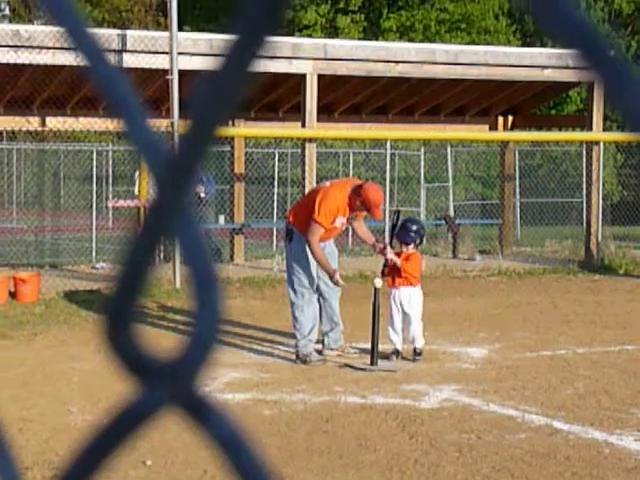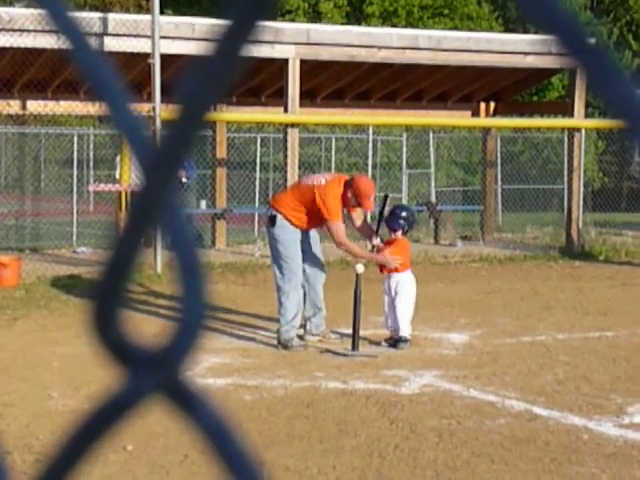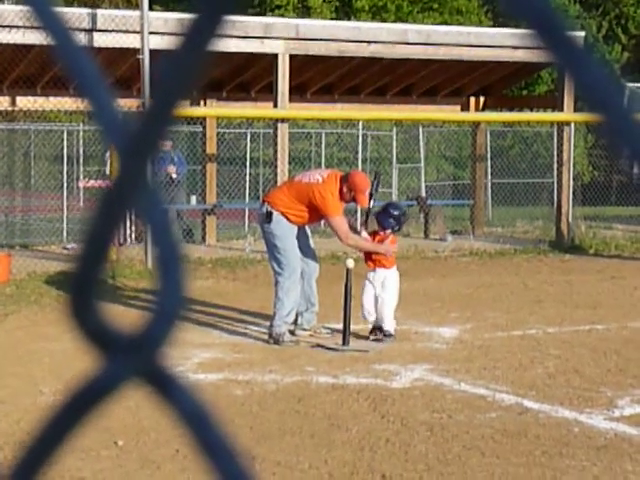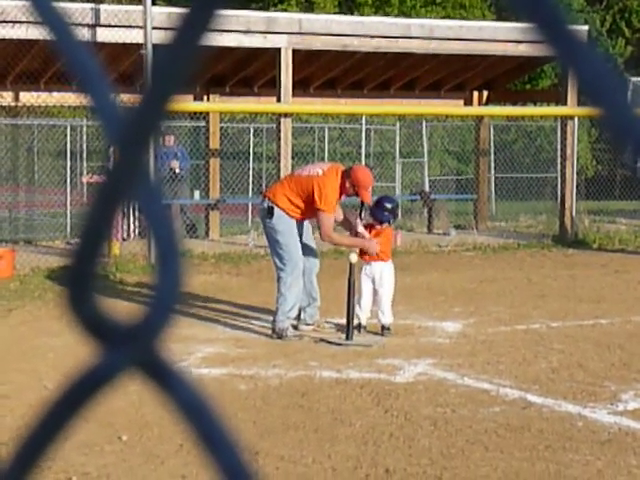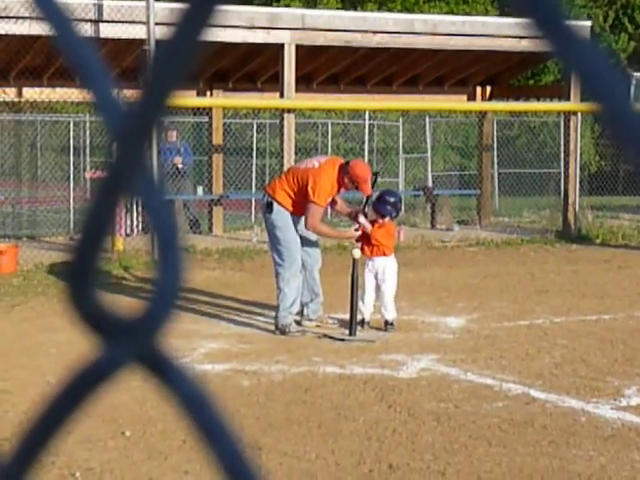
dt=0.7s
person 1, frame 1
left shoulder: (361, 193)
right shoulder: (332, 199)
left elbow: (358, 223)
right elbow: (312, 240)
left wrist: (374, 244)
right wrist: (330, 271)
left hip: (325, 237)
right hip: (301, 234)
left knee: (330, 291)
right knee: (305, 291)
left ankle: (333, 343)
right ankle: (304, 350)
person 1, frame 2
left shoulder: (351, 188)
right shoulder: (330, 195)
left elbow: (359, 222)
right elbow: (342, 242)
left wrist: (376, 240)
right wrist: (376, 258)
left hip: (306, 222)
right hip: (283, 219)
left knee: (315, 275)
right knee: (292, 277)
left ankle: (314, 329)
right ankle: (286, 336)
person 1, frame 3
left shoulder: (340, 181)
right shoulder: (326, 192)
left elbow: (339, 218)
right elbow: (346, 237)
left wrist: (362, 238)
right wrist: (380, 248)
left hip: (294, 216)
right hip: (275, 215)
left knee: (309, 268)
right knee: (290, 272)
left ankle: (306, 324)
right ankle: (278, 331)
person 1, frame 4
left shoulder: (340, 174)
right shoulder: (327, 187)
left elbow: (334, 210)
right elbow: (327, 235)
left wrist: (354, 228)
right wrist: (363, 244)
left hip: (295, 212)
right hip: (277, 210)
left knee: (309, 263)
right knee: (292, 266)
left ankle: (308, 318)
right ankle: (281, 326)
person 1, frame 5
left shoulder: (341, 167)
right shoulder: (323, 179)
left elbow: (332, 196)
right elbow: (312, 224)
left wrist: (350, 213)
right wrist: (344, 235)
left hip: (299, 207)
right hip: (279, 206)
left knee: (312, 260)
right knee: (291, 263)
left ankle: (311, 313)
right ankle: (284, 321)
person 2, frame 1
left shoulder: (415, 256)
right shoulder: (397, 255)
left elbow: (405, 267)
right elbow: (386, 273)
left wrist: (394, 258)
right wrist: (388, 262)
left hip: (412, 293)
right hip: (396, 292)
left knee: (414, 320)
right knee: (395, 322)
left ankle: (418, 347)
right ankle: (397, 348)
person 2, frame 2
left shoulder: (402, 242)
right shoulder: (389, 242)
left elbow: (389, 253)
left wrist: (380, 246)
right wrist: (378, 249)
left hip: (403, 280)
right hip: (389, 279)
left knee: (402, 308)
right knee: (389, 308)
left ankle: (404, 336)
right ankle: (394, 334)
person 2, frame 3
left shoulder: (391, 238)
right shoulder: (373, 234)
left elbow: (377, 252)
left wrist: (367, 239)
right wrist: (362, 237)
left hip: (388, 275)
right hip: (372, 273)
left knee: (386, 304)
right knee: (367, 301)
left ankle: (389, 330)
right ankle: (377, 325)
person 2, frame 4
left shoulder: (388, 231)
right shoulder: (367, 227)
left wrist: (364, 233)
left hip: (383, 268)
right hip: (367, 267)
left knee: (384, 297)
right knee: (364, 296)
left ankle: (386, 324)
right ankle: (361, 322)
person 2, frame 5
left shoulder: (389, 227)
right shoulder: (371, 224)
left elbow: (374, 235)
right elbow: (359, 237)
left wrist: (364, 223)
right wrist: (360, 224)
left hip: (386, 263)
right hip: (370, 262)
left knee: (386, 293)
right knee: (368, 292)
left ankle: (389, 320)
right ankle: (365, 318)
